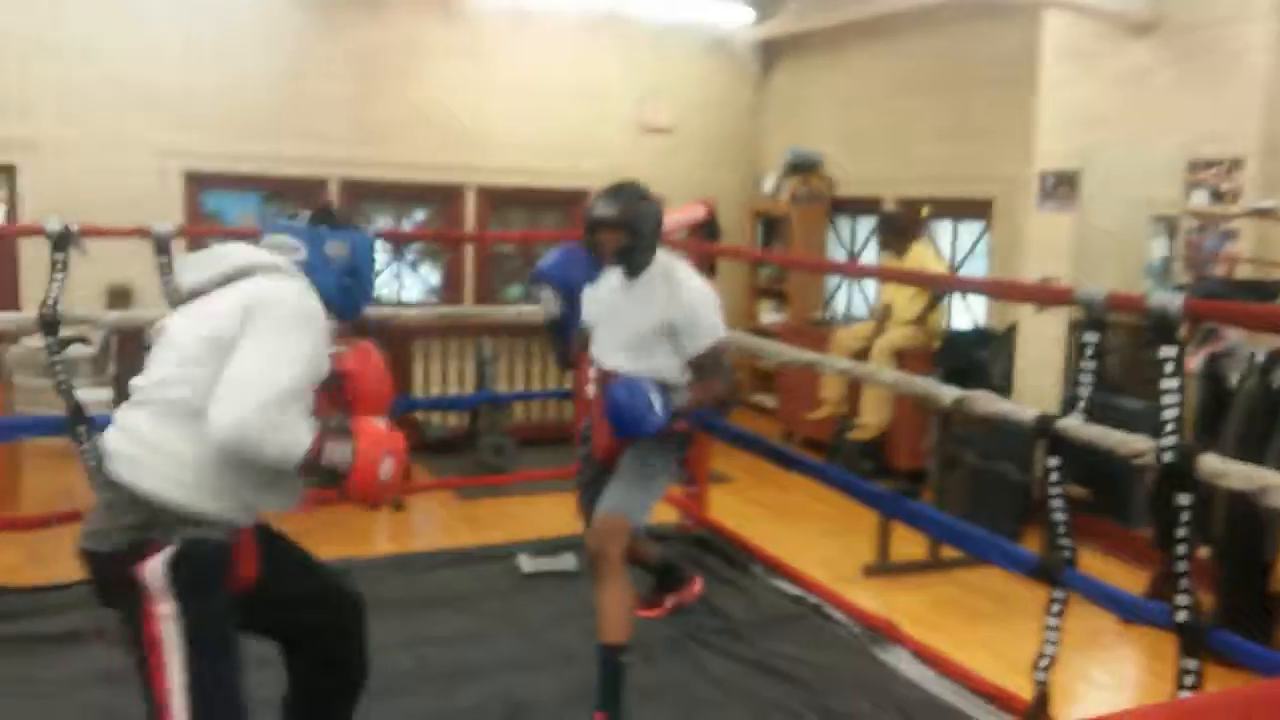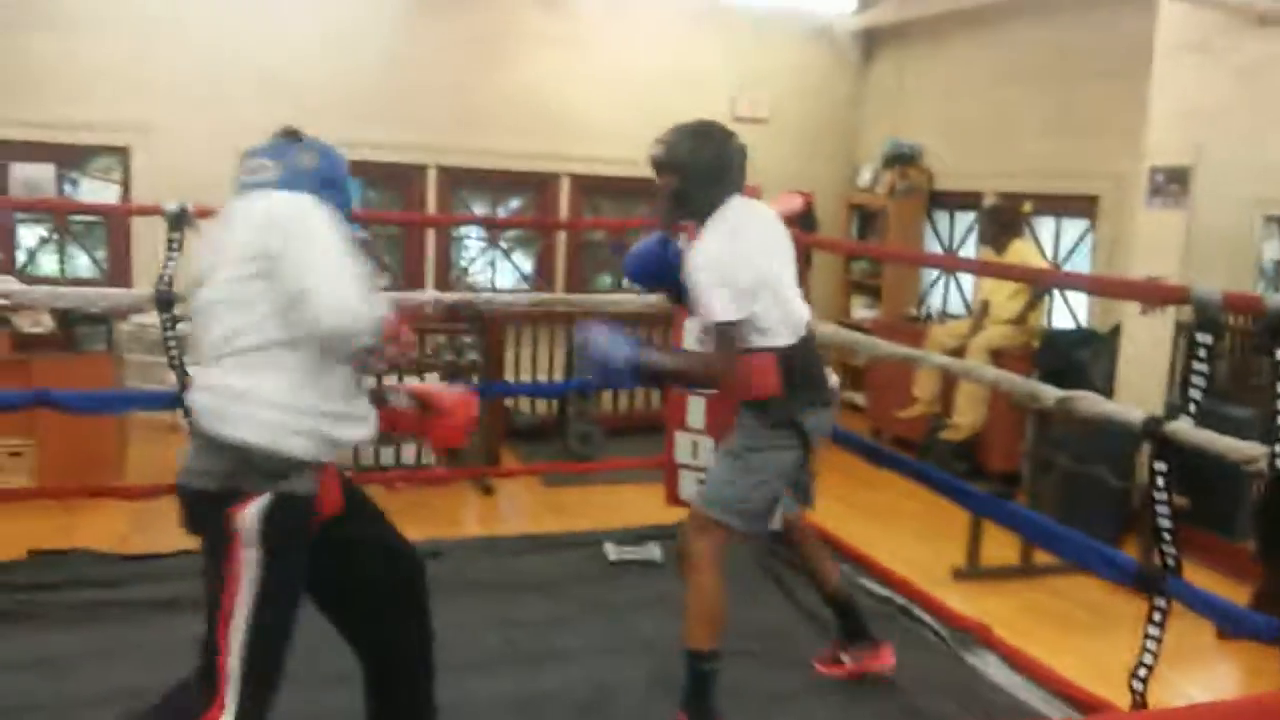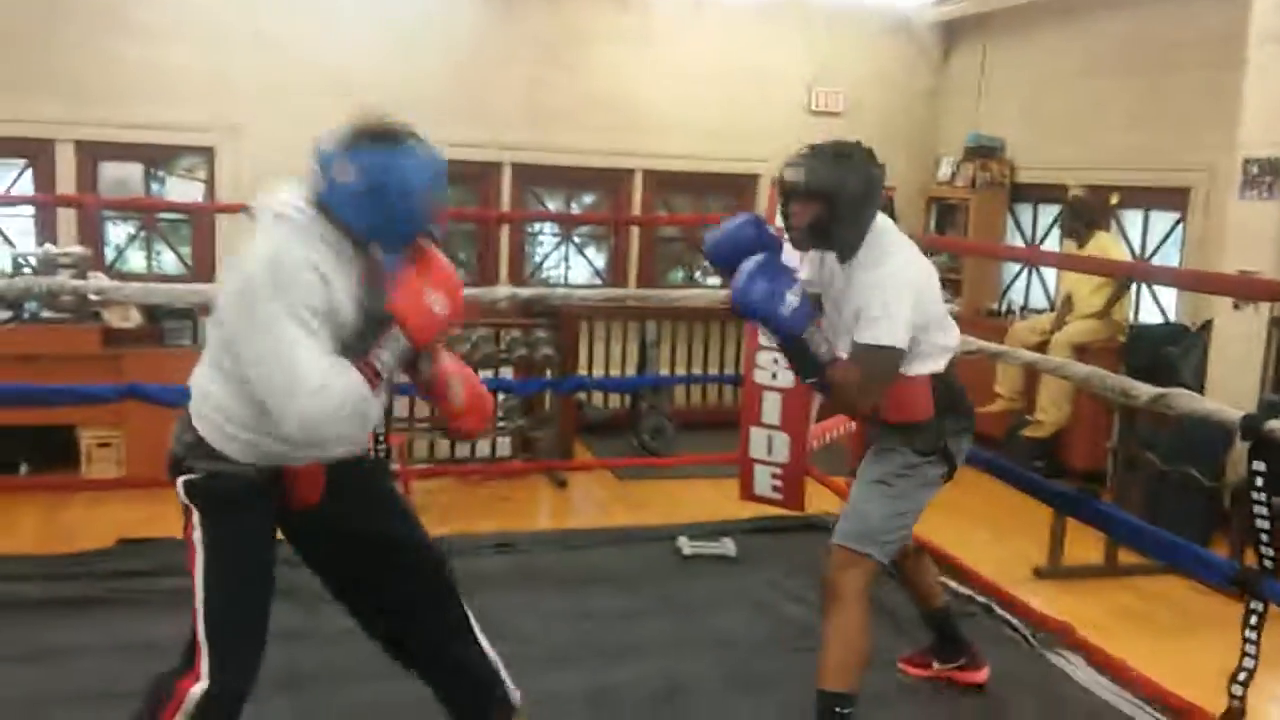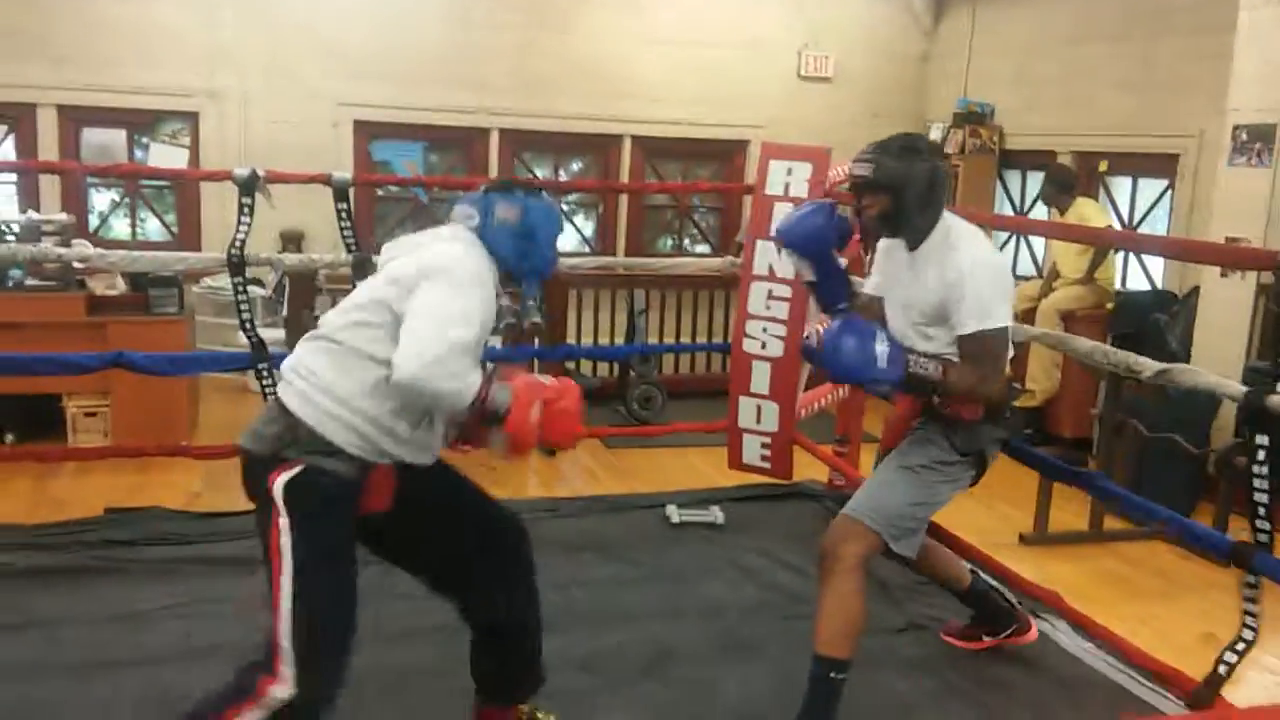
dt=0.5s
person 1, frame 1
left shoulder: (685, 289)
right shoulder: (591, 273)
left elbow: (717, 381)
right elbow: (569, 354)
left wrist: (671, 403)
right wrist: (561, 305)
left hip: (655, 433)
right hip: (606, 420)
left knee: (604, 546)
right knee: (606, 532)
right ankle: (675, 578)
person 1, frame 2
left shoulder: (718, 246)
right shoulder: (747, 217)
left elbow: (727, 367)
left wrist: (638, 360)
right wrist: (674, 281)
left hip: (778, 406)
right hip: (796, 398)
left knee: (701, 542)
right knee: (785, 519)
right ankle: (861, 641)
person 1, frame 3
left shoulder: (890, 273)
right shoulder: (835, 246)
left elbow: (859, 401)
right elbow: (811, 307)
left wrist: (798, 330)
right wrist: (756, 277)
left hip: (919, 429)
right hip: (898, 419)
left knee: (846, 574)
right knee: (888, 534)
right ankle: (955, 651)
person 1, frame 4
left shoulder: (971, 262)
right shoulder: (896, 241)
left elbow: (985, 383)
right elbow: (868, 320)
left wrist: (900, 369)
right wrist: (822, 266)
left hip: (956, 425)
right hip: (922, 413)
left knee: (844, 546)
right knee: (895, 531)
right ankle: (1000, 617)
person 2, frame 1
left shoulder: (238, 291)
right shoulder: (291, 302)
right elbow: (245, 422)
right wrist: (340, 454)
left hip: (206, 524)
right hip: (158, 538)
left knee: (330, 613)
person 2, frame 2
left shoulder: (264, 225)
right shoulder: (293, 214)
right elbow: (345, 313)
left wrist: (396, 405)
right wrist: (392, 328)
left hip: (295, 472)
right hip: (253, 480)
left knee: (393, 583)
person 2, frame 3
left shoulder: (358, 244)
right shoulder: (282, 265)
right elbow: (323, 413)
left wrist: (436, 368)
right wrist: (400, 335)
left hip: (325, 458)
right hip: (235, 470)
left knee: (415, 576)
right knee: (220, 668)
person 2, frame 4
left shoulder: (449, 261)
right shoulder: (462, 268)
right elbow: (426, 371)
left wrist: (520, 402)
right wrist: (498, 400)
left hip: (373, 461)
right hip: (307, 460)
left knee: (501, 546)
person 3, frame 1
left shoulder: (921, 253)
right shoulder: (889, 259)
left wrist: (922, 317)
right wrist: (879, 321)
left hip: (921, 327)
right hip: (893, 321)
left knee: (882, 346)
right knee: (841, 337)
left ankle: (872, 423)
right ankle: (834, 401)
person 3, frame 2
left shoulder: (1023, 249)
right shoulder: (987, 254)
left wrist: (1022, 315)
right wrist: (977, 319)
left hip: (1020, 326)
right hip: (990, 320)
left knee: (978, 343)
right knee: (936, 334)
left ankle: (965, 423)
right ankle: (926, 400)
person 3, frame 3
left shoulder: (1105, 242)
right shoulder: (1073, 249)
left wrist: (1104, 310)
right wrist: (1060, 314)
left hip: (1107, 320)
right hip: (1075, 315)
left knee: (1061, 340)
right knee: (1018, 330)
left ankle: (1049, 420)
right ankle: (1009, 396)
person 3, frame 4
left shoulder: (1085, 207)
right shoulder: (1057, 214)
left wrist: (1088, 276)
right wrist: (1047, 282)
left hip: (1095, 286)
right hip: (1063, 281)
left knee: (1048, 307)
right knee: (1012, 297)
left ankle: (1040, 390)
